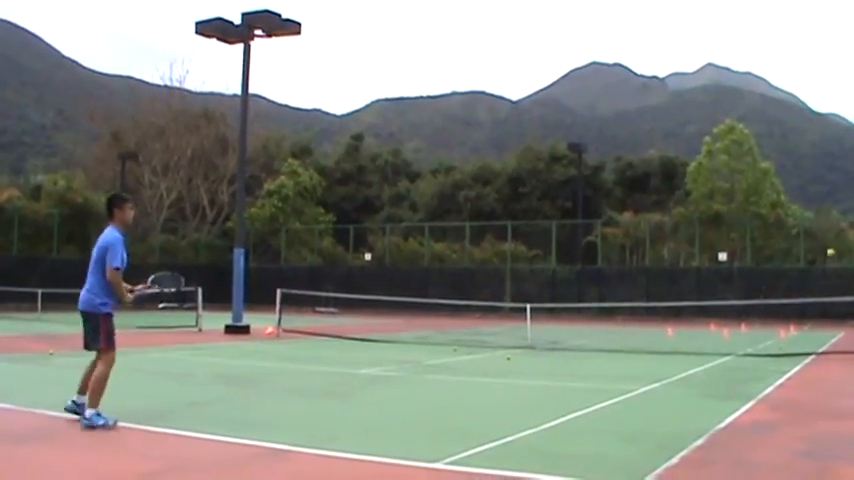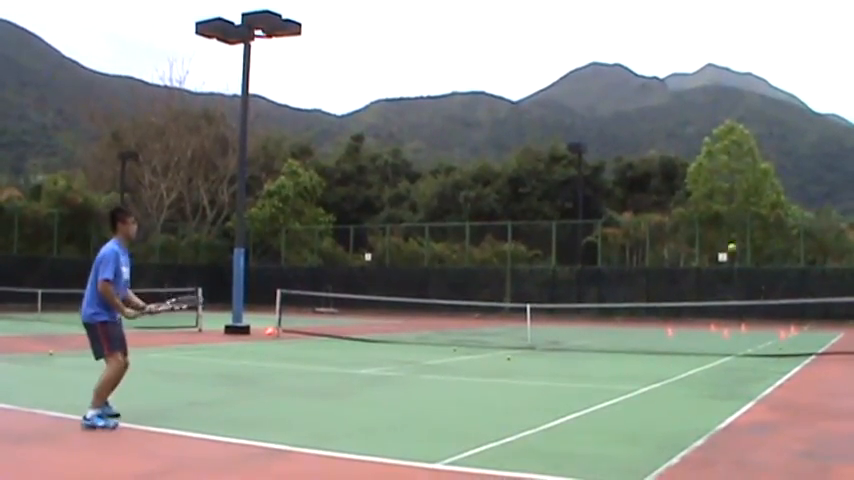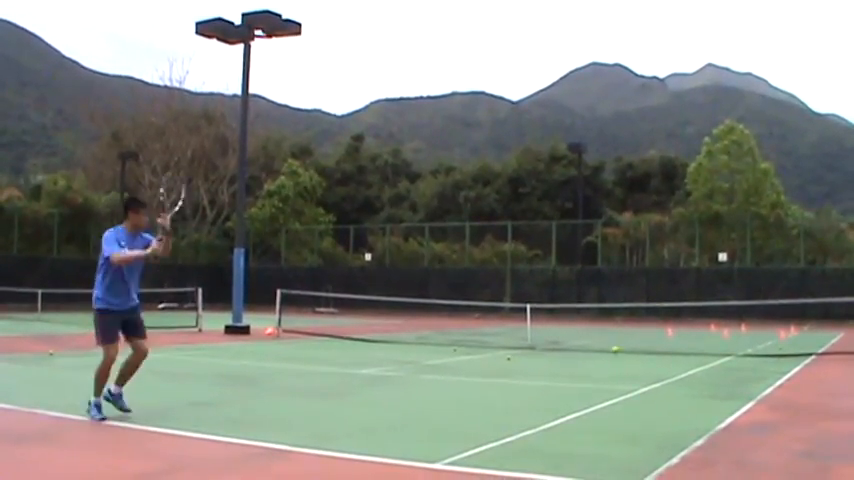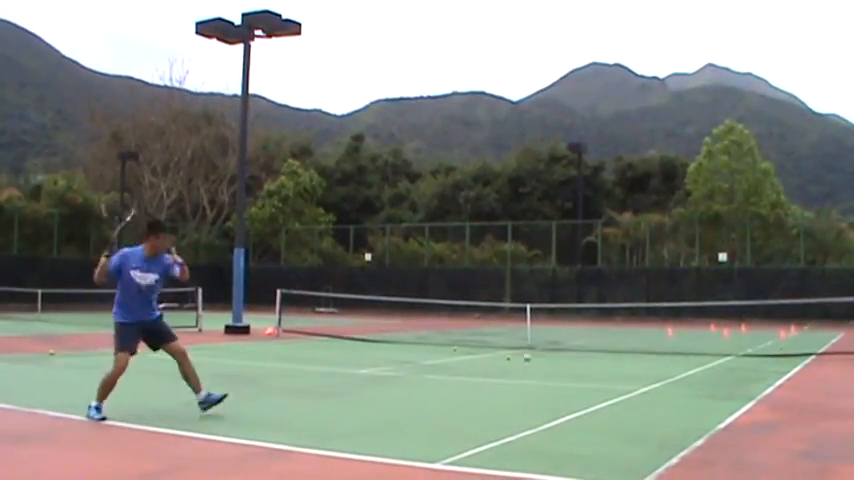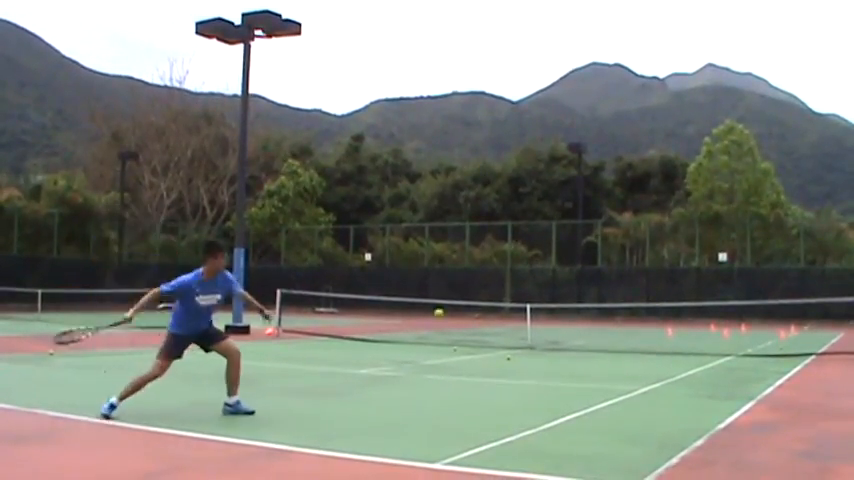
dt=0.3s
person 1, frame 1
left shoulder: (108, 236)
right shoulder: (115, 238)
right elbow: (112, 276)
left wrist: (129, 288)
right wrist: (124, 296)
left hip: (91, 303)
right hip: (98, 305)
left knee: (102, 357)
right knee: (107, 359)
left ankle: (78, 401)
right ankle: (91, 414)
person 1, frame 2
left shoulder: (125, 255)
right shoulder: (110, 253)
right elbow: (103, 288)
left wrist: (142, 306)
right wrist: (124, 310)
left hip: (112, 318)
right hip: (98, 316)
left knee: (123, 364)
right knee: (114, 364)
left ankle: (101, 404)
right ankle: (93, 415)
person 1, frame 3
left shoulder: (144, 238)
right shoulder: (112, 235)
left elbow: (164, 252)
right elbow: (117, 260)
left wrist: (166, 233)
right wrist: (147, 252)
left hip: (130, 304)
right hip: (107, 304)
left knee: (141, 350)
right knee: (110, 355)
left ankle: (114, 390)
right ankle: (95, 402)
person 1, frame 4
left shoulder: (165, 260)
right shoulder: (127, 256)
left elbow: (184, 276)
right elbow: (99, 279)
left wrist: (176, 260)
right wrist: (102, 265)
left hip: (152, 318)
right hip: (127, 319)
left knee: (181, 354)
right knee: (120, 366)
left ankle: (203, 397)
right ankle: (96, 405)
person 1, frame 5
left shoulder: (224, 278)
right shoulder: (188, 282)
left elbow: (241, 294)
right elbow: (156, 293)
left wrist: (262, 309)
right wrist: (133, 311)
left hip: (204, 327)
right hip: (180, 330)
left knee: (234, 353)
right knee: (156, 372)
left ankle: (232, 402)
right ankle: (115, 401)
